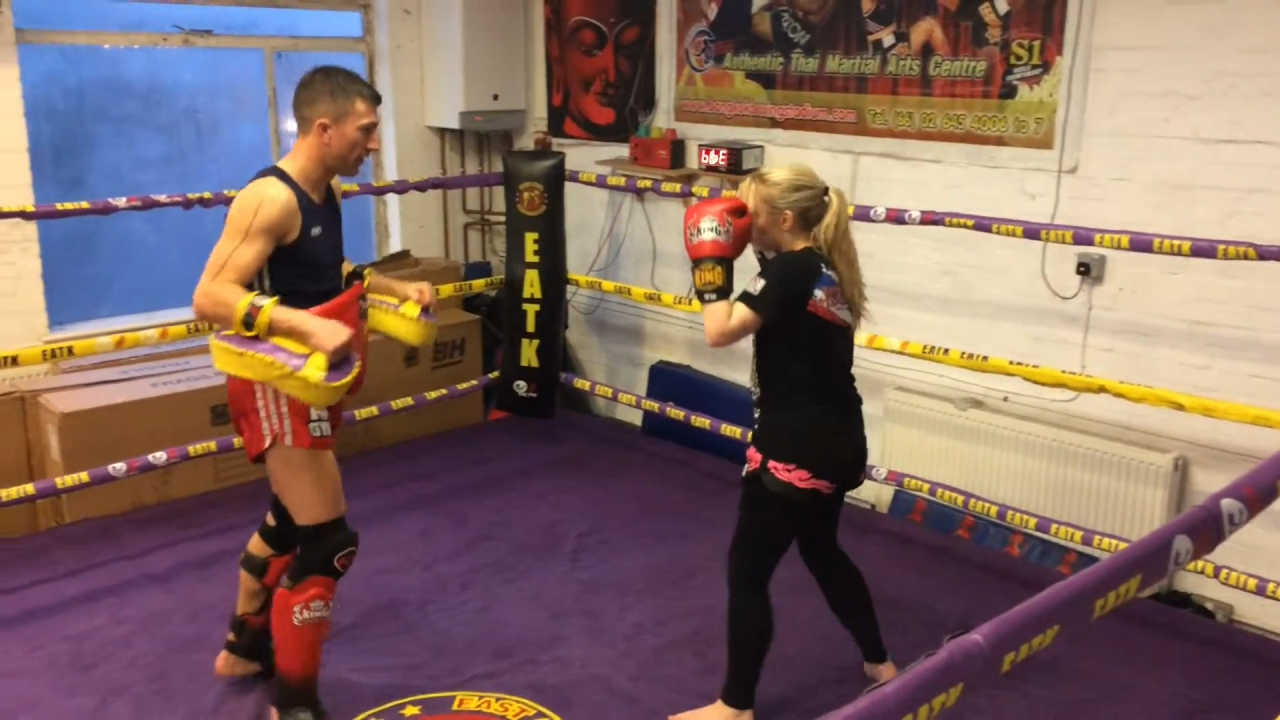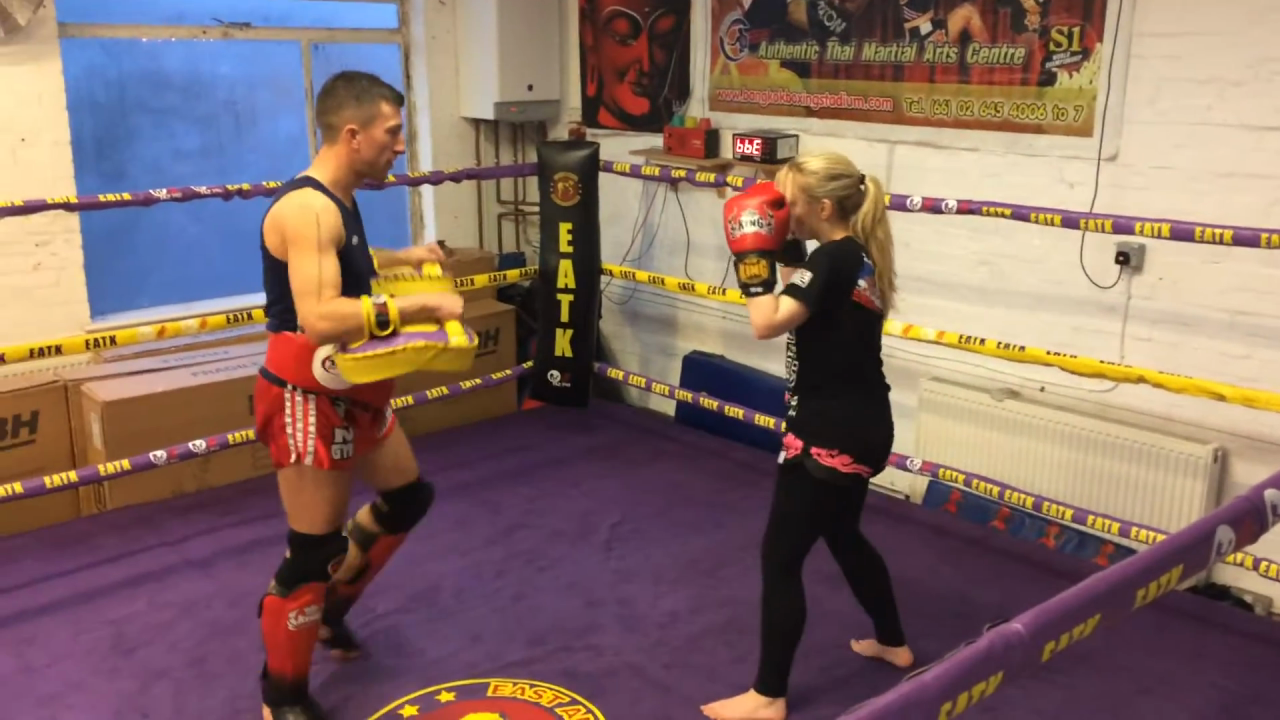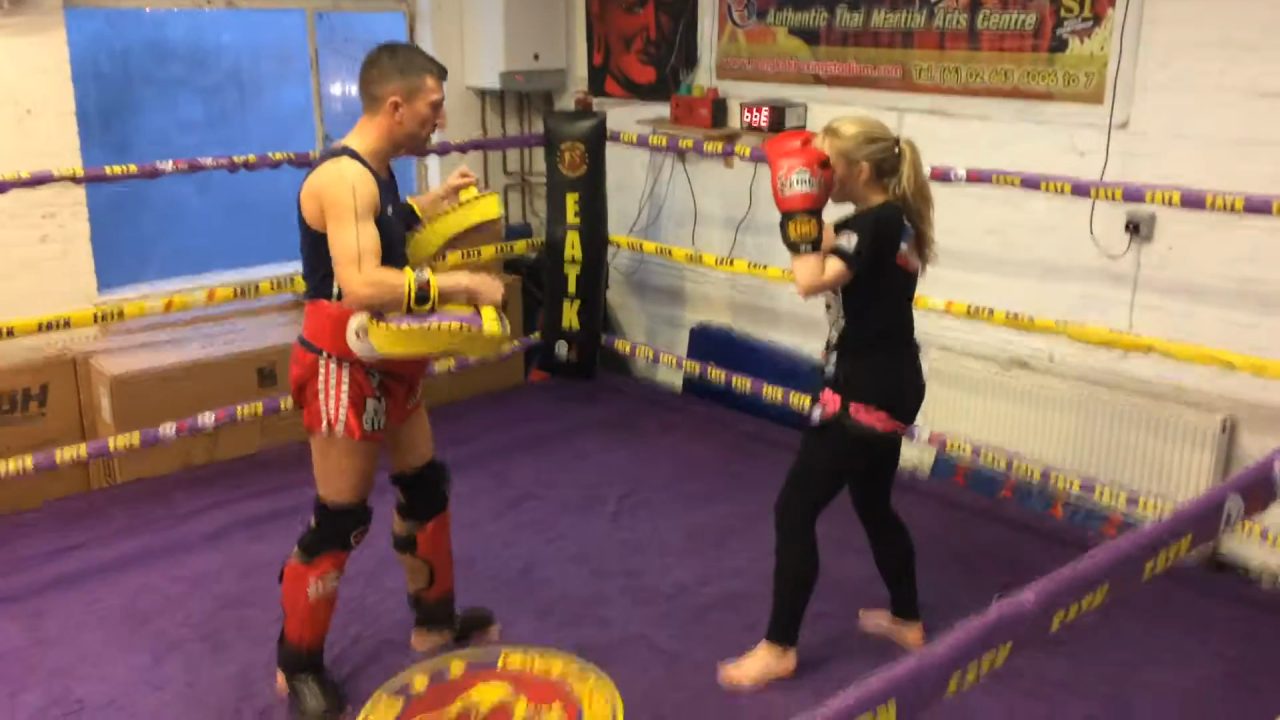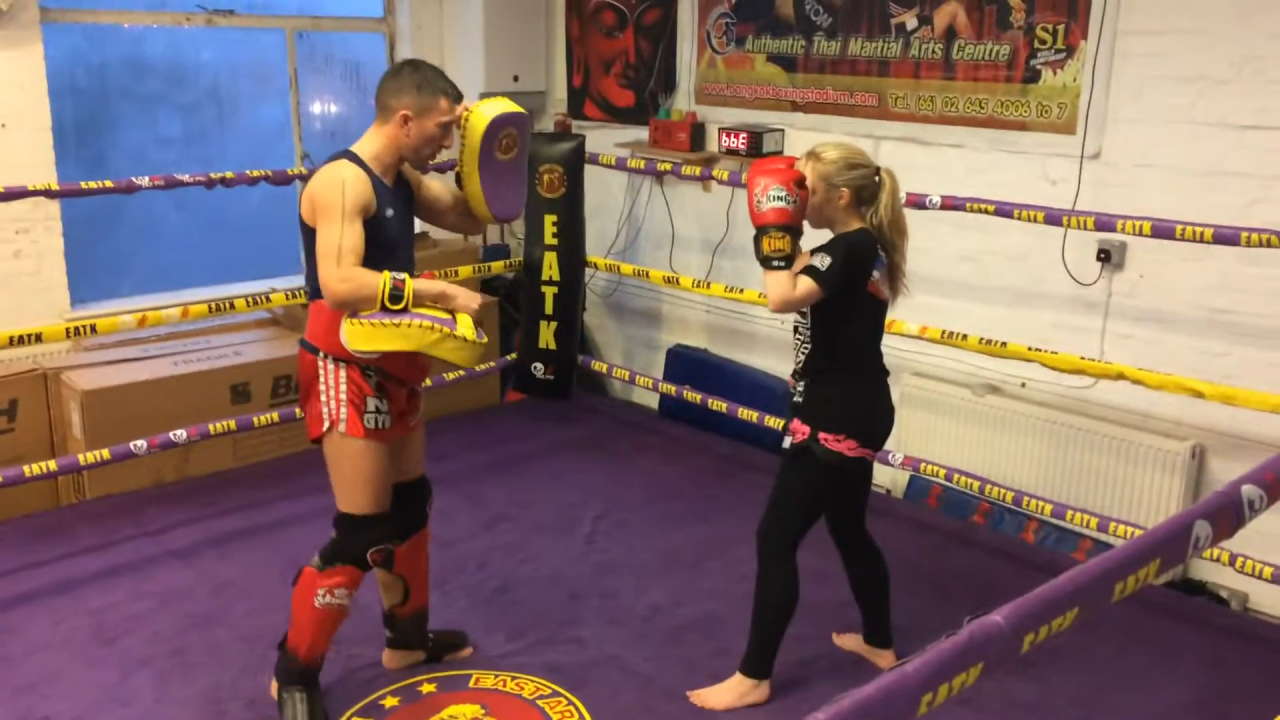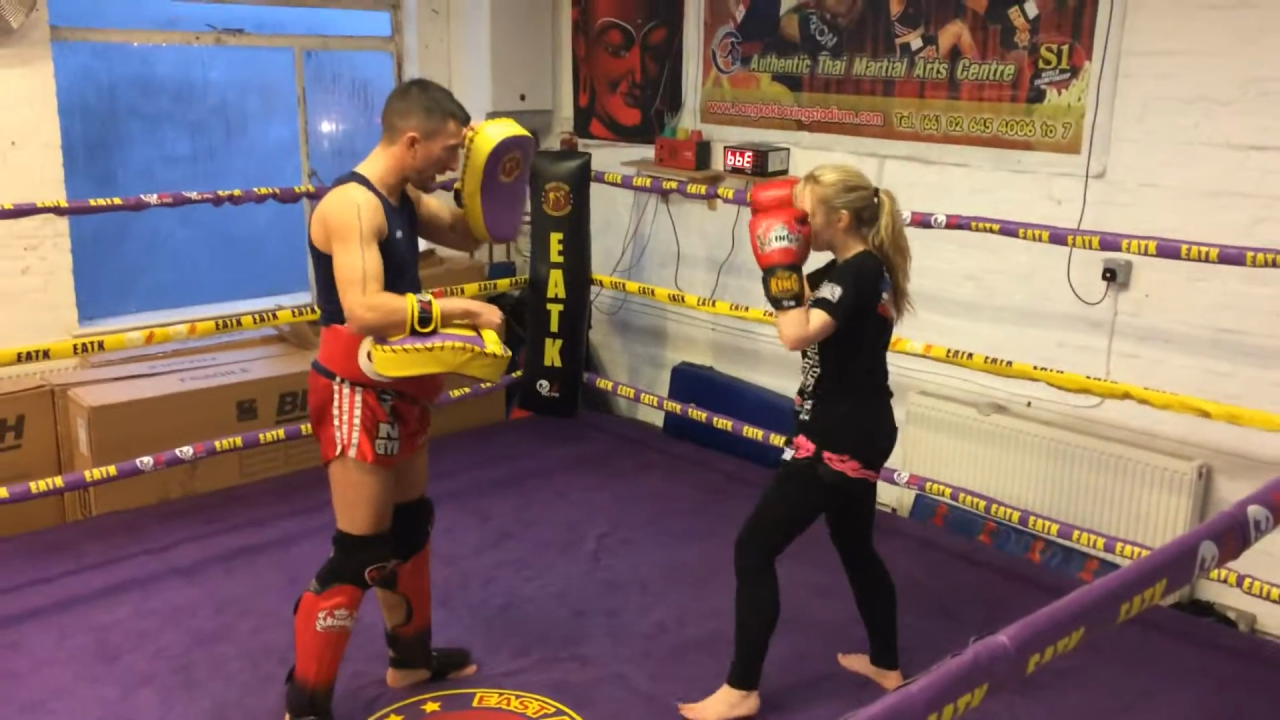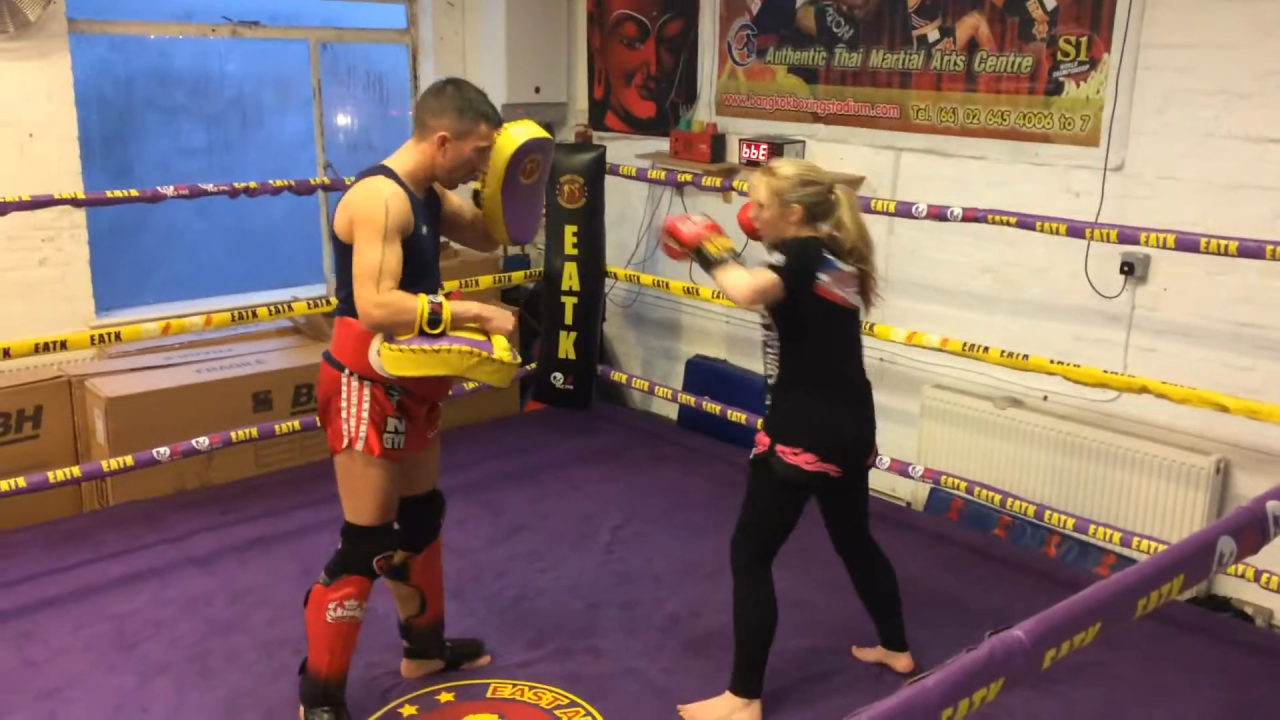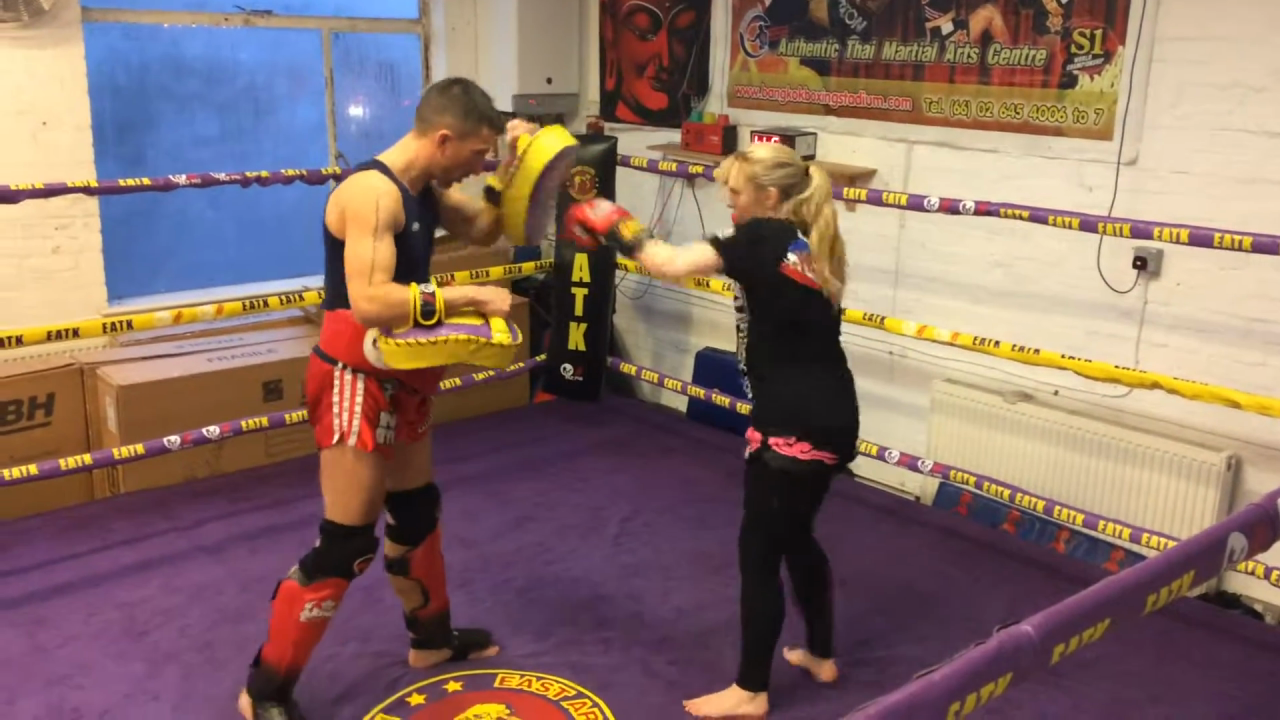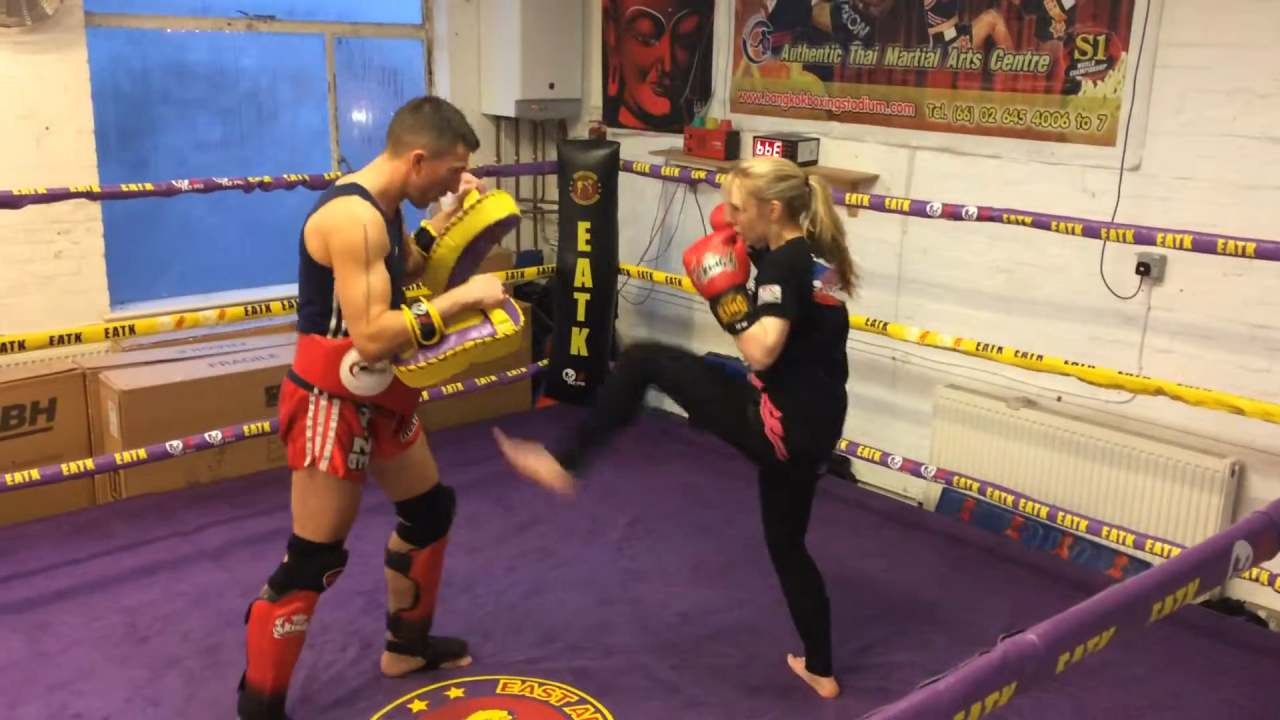
dt=0.3s
person 1, frame 1
left shoulder: (323, 190)
right shoulder: (268, 199)
right elbow: (211, 297)
left wrist: (391, 288)
right wrist: (304, 324)
right hip: (278, 389)
left knee: (290, 519)
right knee: (326, 542)
left ankle: (244, 643)
person 1, frame 2
left shoulder: (338, 198)
right shoulder: (308, 209)
right elbow: (321, 319)
left wrist: (396, 259)
right wrist: (421, 305)
left hip: (352, 389)
right hip: (307, 397)
left knee: (407, 497)
right knee: (314, 549)
left ankle: (325, 612)
person 1, frame 3
left shoulder: (376, 170)
right shoulder: (343, 179)
right elbow: (361, 287)
left wrist: (439, 196)
right wrist: (463, 284)
left hip: (389, 362)
right hip: (343, 369)
left knee: (425, 490)
right knee: (340, 521)
left ankle: (435, 618)
right ankle: (298, 664)
person 1, frame 4
left shoulder: (402, 177)
right shoulder: (342, 180)
left elbow: (471, 218)
right elbow: (338, 284)
right wrist: (441, 291)
left hip: (391, 368)
right hip: (345, 372)
left knee: (411, 505)
right knee: (362, 533)
left ankle: (407, 637)
person 1, frame 5
left shoulder: (401, 196)
right shoulder: (351, 205)
left elbow: (466, 236)
right elbow: (364, 312)
right wrist: (461, 309)
left hip: (398, 390)
right hip: (357, 394)
left knee: (409, 526)
right knee: (358, 554)
left ankle: (411, 654)
person 1, frame 6
left shoulder: (426, 192)
right shoulder: (379, 197)
left elbow: (486, 236)
right elbow: (376, 307)
right wrist: (474, 312)
left hip: (408, 385)
right hip: (366, 387)
left knee: (421, 517)
right knee: (366, 546)
left ankle: (424, 645)
person 1, frame 7
left shoulder: (420, 186)
right shoulder: (370, 192)
left elbow: (485, 229)
right elbow: (372, 301)
left wrist: (510, 167)
right wrist: (468, 296)
left hip: (397, 380)
right hip: (356, 381)
left knee: (416, 511)
right knee: (345, 545)
left ankle: (431, 637)
person 1, frame 8
left shoulder: (382, 206)
right shoulder: (352, 219)
left elbow: (401, 272)
right elbow: (373, 336)
left wrist: (449, 220)
right wrist: (463, 297)
left hip: (378, 398)
right hip: (332, 403)
left knee: (429, 510)
right knee: (312, 562)
left ankle: (407, 643)
person 2, frame 1
left shoulder: (790, 271)
right shoulder: (826, 267)
left elbow: (718, 331)
left wrist: (710, 260)
right wrist: (759, 253)
left hip: (793, 446)
right hip: (838, 441)
left knee: (747, 570)
right knee: (821, 550)
right ankle: (878, 661)
person 2, frame 2
left shoulder: (832, 260)
right shoulder: (858, 255)
left elbow: (767, 323)
right elbow: (810, 289)
left wrist: (750, 252)
right wrist: (781, 246)
left hip: (829, 432)
right hip: (863, 426)
left knee: (781, 557)
right knee: (842, 533)
right ankle: (893, 643)
person 2, frame 3
left shoulder: (875, 224)
right shoulder: (891, 218)
left elbow: (812, 281)
right elbow: (831, 253)
left wrist: (798, 210)
right wrist: (807, 211)
left hip: (865, 393)
right hip: (887, 387)
left knee: (795, 510)
right knee: (873, 504)
left ankle: (778, 648)
right ankle: (906, 620)
person 2, frame 4
left shoulder: (850, 251)
right shoulder: (863, 247)
left elbow: (782, 297)
right elbow: (804, 277)
left wrist: (773, 227)
right wrist: (783, 229)
left hip: (834, 420)
right hip: (857, 413)
left knee: (776, 540)
right knee: (849, 529)
left ankle: (753, 677)
right ankle: (879, 643)
person 2, frame 5
left shoulder: (857, 274)
right shoulder: (860, 267)
left elbow: (796, 334)
right elbow: (811, 305)
left wrist: (779, 264)
right wrist: (788, 252)
left hip: (836, 440)
right hip: (860, 434)
left knee: (754, 550)
right knee: (856, 547)
right ankle: (885, 663)
person 2, frame 6
left shoulder: (799, 251)
right shoulder: (834, 258)
left elbow: (744, 290)
left wrist: (706, 246)
left hip: (802, 434)
right hip: (849, 428)
left knee: (749, 555)
right knee: (854, 537)
right ankle: (896, 649)
person 2, frame 7
left shoulder: (762, 239)
right shoulder: (810, 244)
left elbow: (676, 264)
left wrist: (612, 229)
left hip: (789, 423)
right hip: (833, 417)
left knee: (760, 547)
right knee: (793, 535)
right ankle: (820, 654)
person 2, frame 8
left shoulder: (785, 261)
right shoulder: (821, 256)
left elbow: (763, 351)
left wrist: (722, 293)
right wrist: (753, 256)
left hip: (773, 415)
right hip: (811, 428)
left knee: (644, 359)
right knee: (786, 547)
left ankle: (560, 463)
right ankle: (821, 670)
